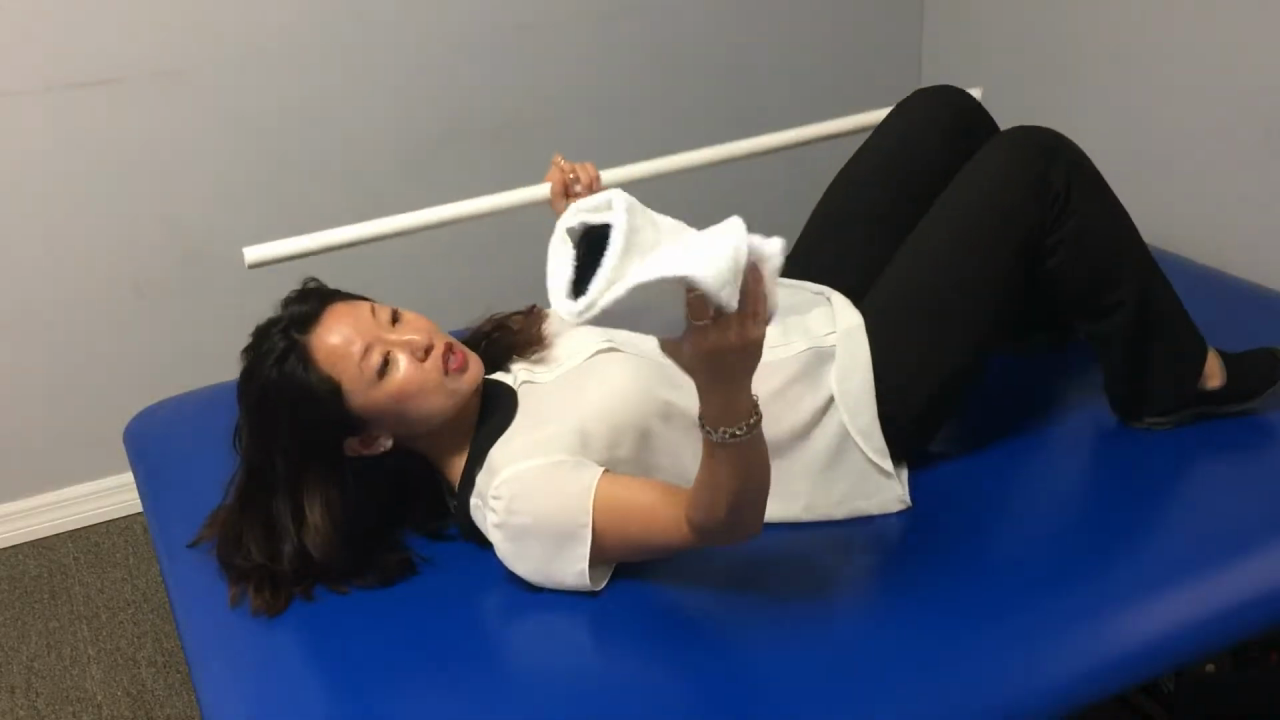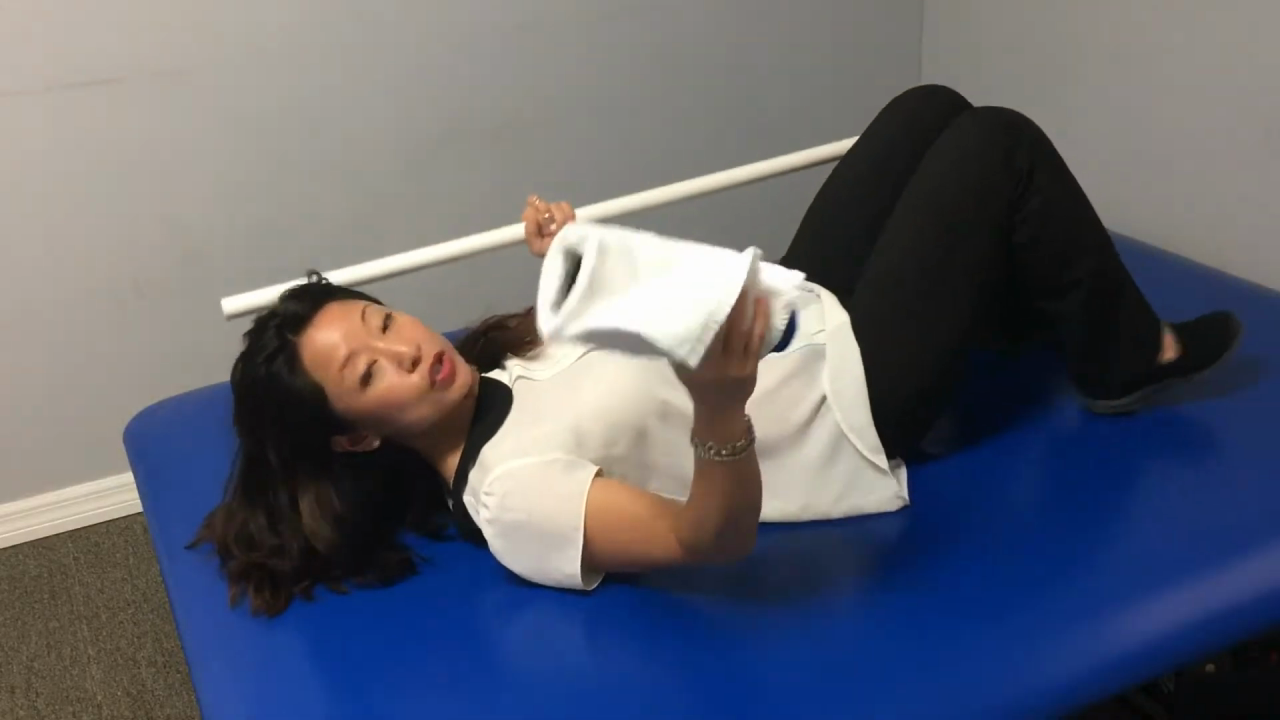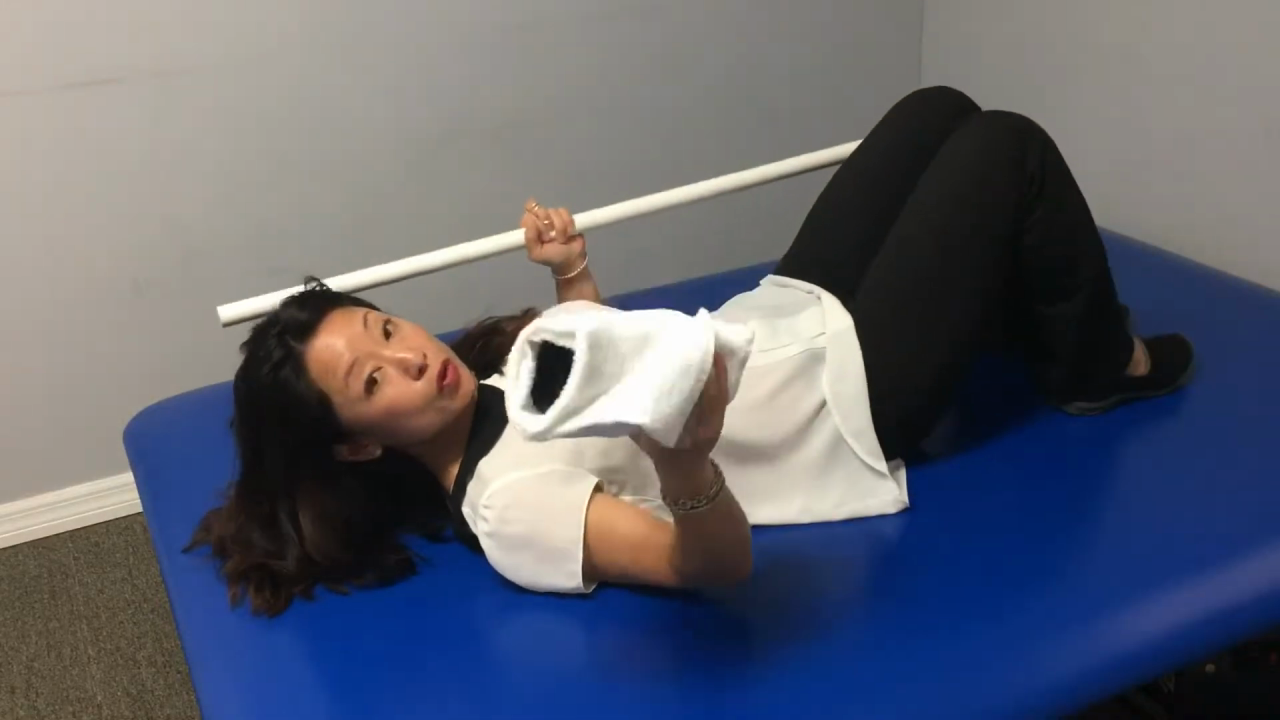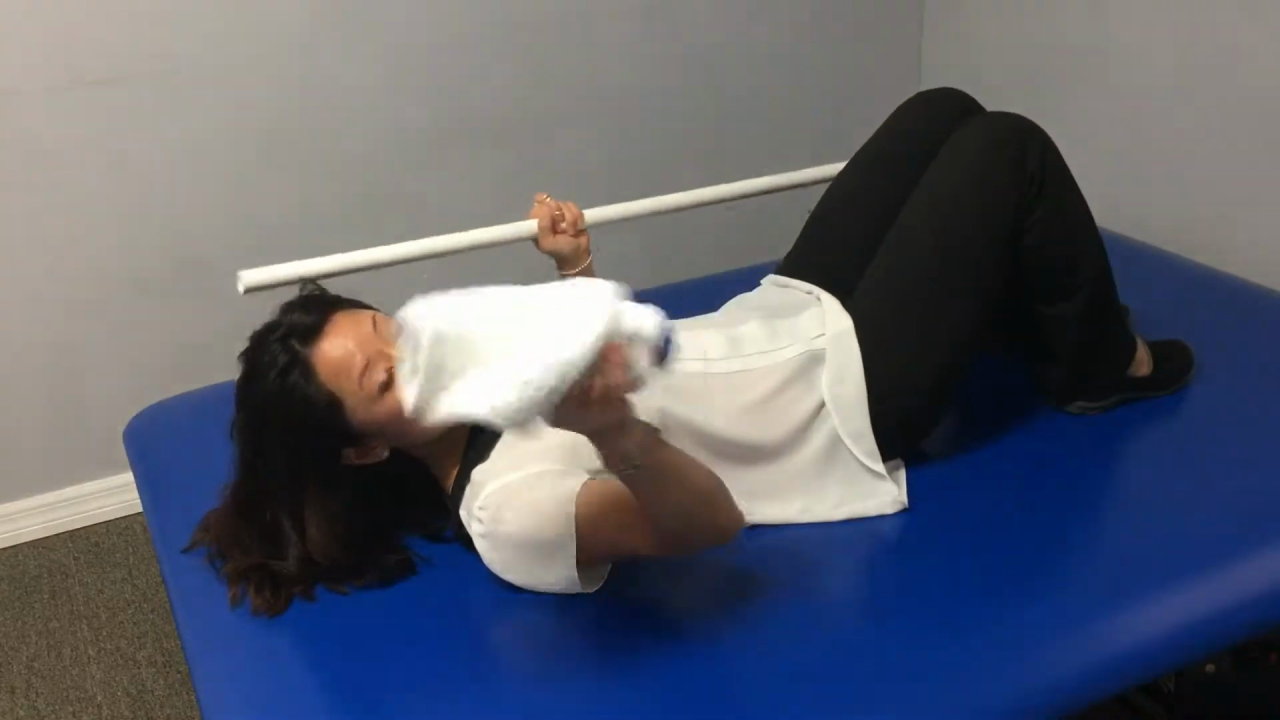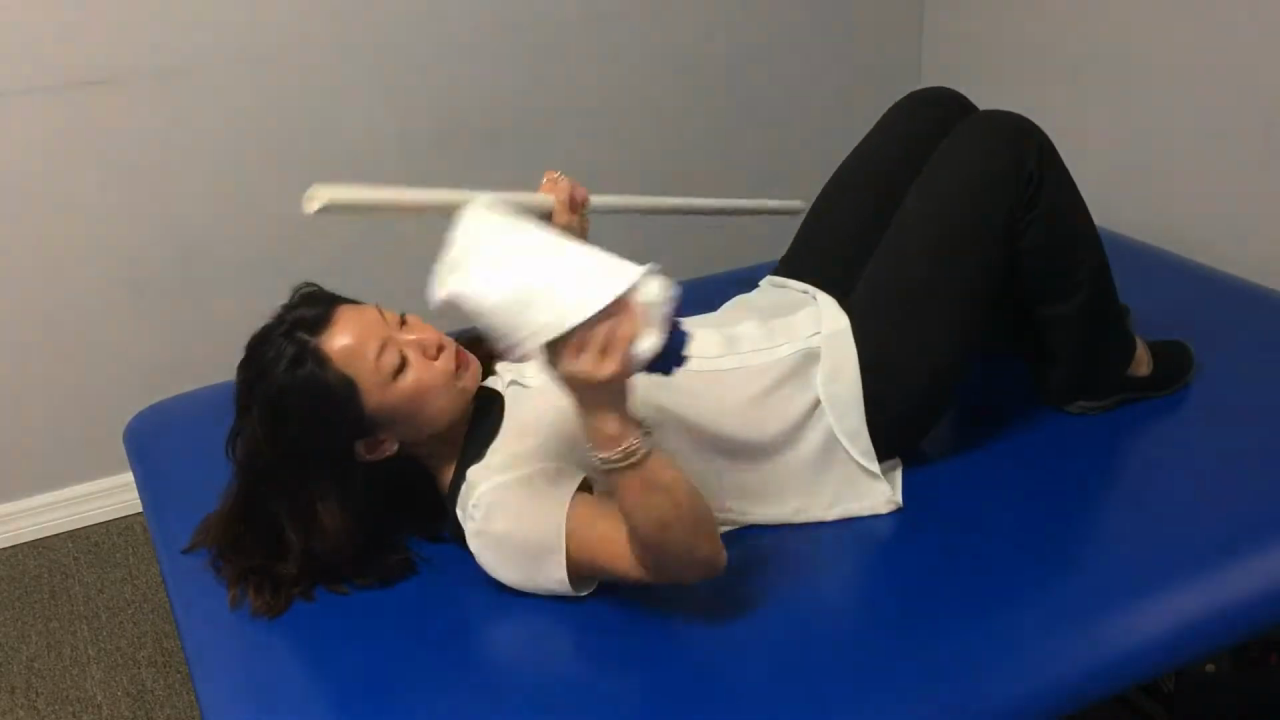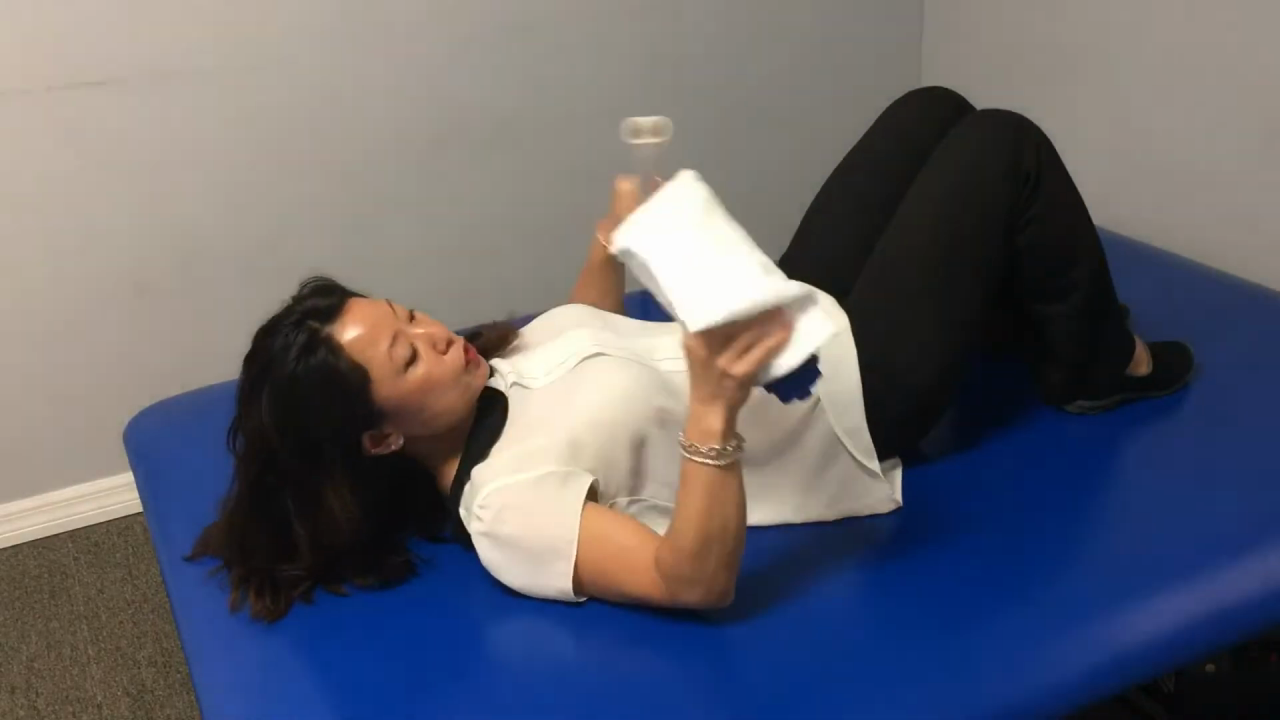
dt=0.3s
person 1, frame 1
left shoulder: (488, 360)
right shoulder: (514, 499)
right elbow: (722, 518)
right wrist: (725, 391)
left hip: (803, 311)
right hip: (863, 398)
left knee: (944, 112)
right knee: (1038, 164)
left ankle: (1041, 298)
right ankle: (1168, 377)
person 1, frame 2
left shoulder: (490, 361)
right shoulder: (507, 495)
right elbow: (712, 539)
right wrist: (720, 409)
left hip: (807, 316)
right hip: (861, 390)
left knee: (930, 112)
right knee: (1002, 145)
left ankle: (1027, 307)
right ankle: (1122, 361)
person 1, frame 3
left shoulder: (489, 368)
right shoulder: (507, 506)
right elbow: (715, 562)
left wrist: (573, 276)
right wrist: (683, 462)
left hip: (790, 314)
right hip: (859, 395)
left knee: (941, 113)
right knee: (1008, 148)
left ankle: (1038, 318)
right ankle: (1099, 366)
person 1, frame 4
right shoulder: (504, 510)
right elbow: (713, 519)
left wrist: (573, 269)
right wrist: (605, 426)
left hip: (793, 315)
right hip: (858, 396)
left knee: (947, 114)
right knee: (1009, 151)
left ankle: (1038, 321)
right ankle: (1097, 369)
person 1, frame 5
left shoulder: (477, 380)
right shoulder: (500, 509)
right elbow: (690, 552)
left wrist: (568, 250)
right wrist: (602, 412)
left hip: (790, 315)
right hip: (855, 396)
left knee: (937, 114)
right knee: (1005, 147)
left ankle: (1031, 320)
right ankle: (1098, 366)
person 1, frame 6
left shoulder: (476, 377)
right shoulder: (502, 508)
right elbow: (695, 582)
left wrist: (613, 244)
right wrist: (713, 410)
left hip: (797, 318)
right hip: (854, 392)
left knee: (933, 112)
right knee: (1004, 145)
left ankle: (1037, 323)
right ankle: (1098, 367)
